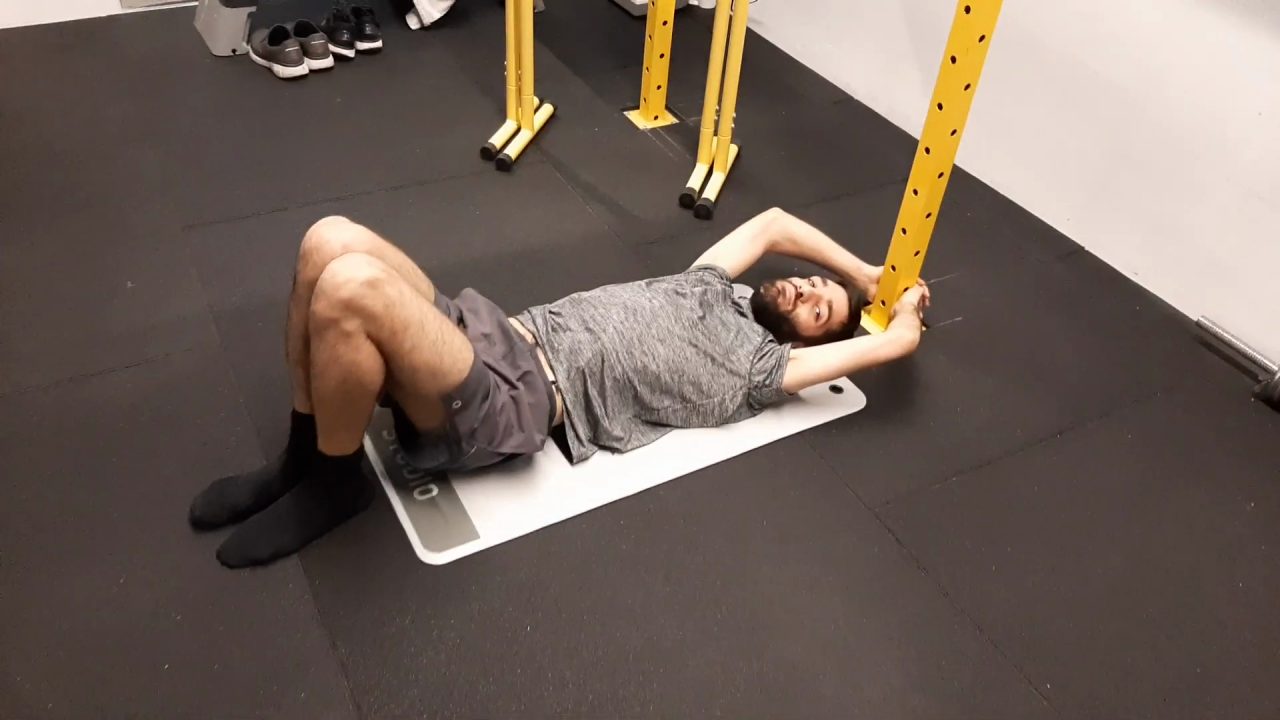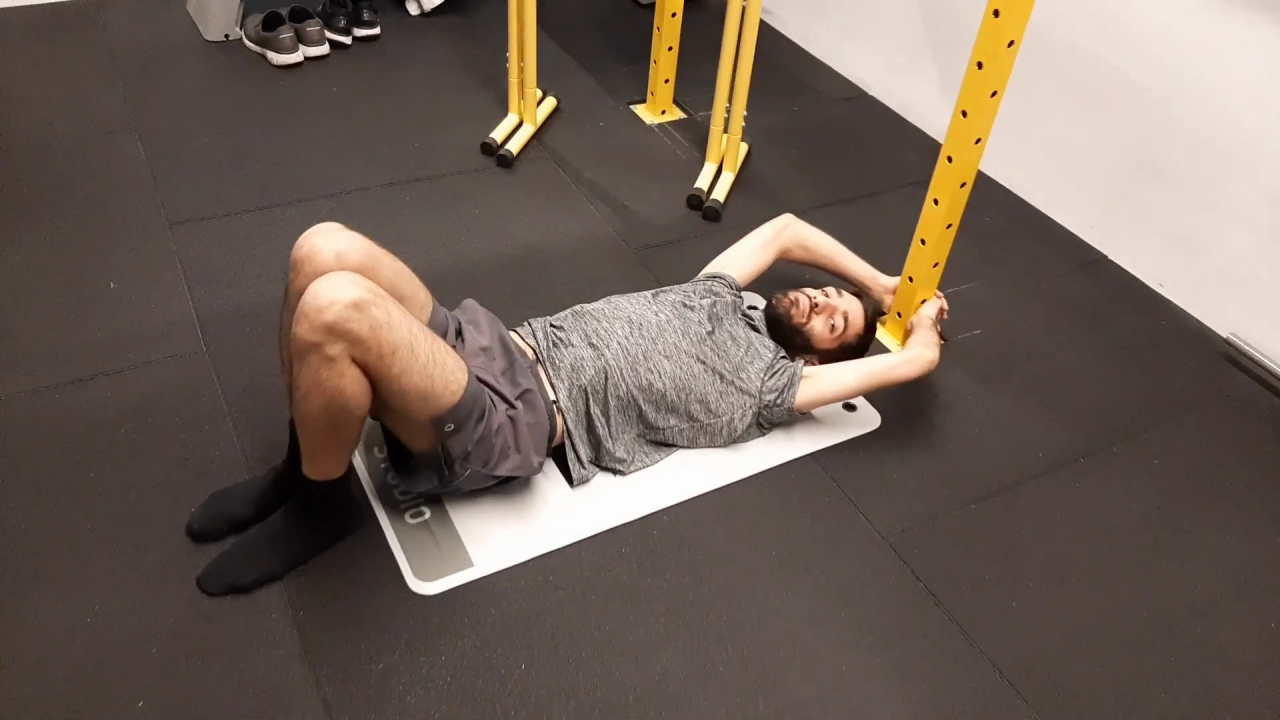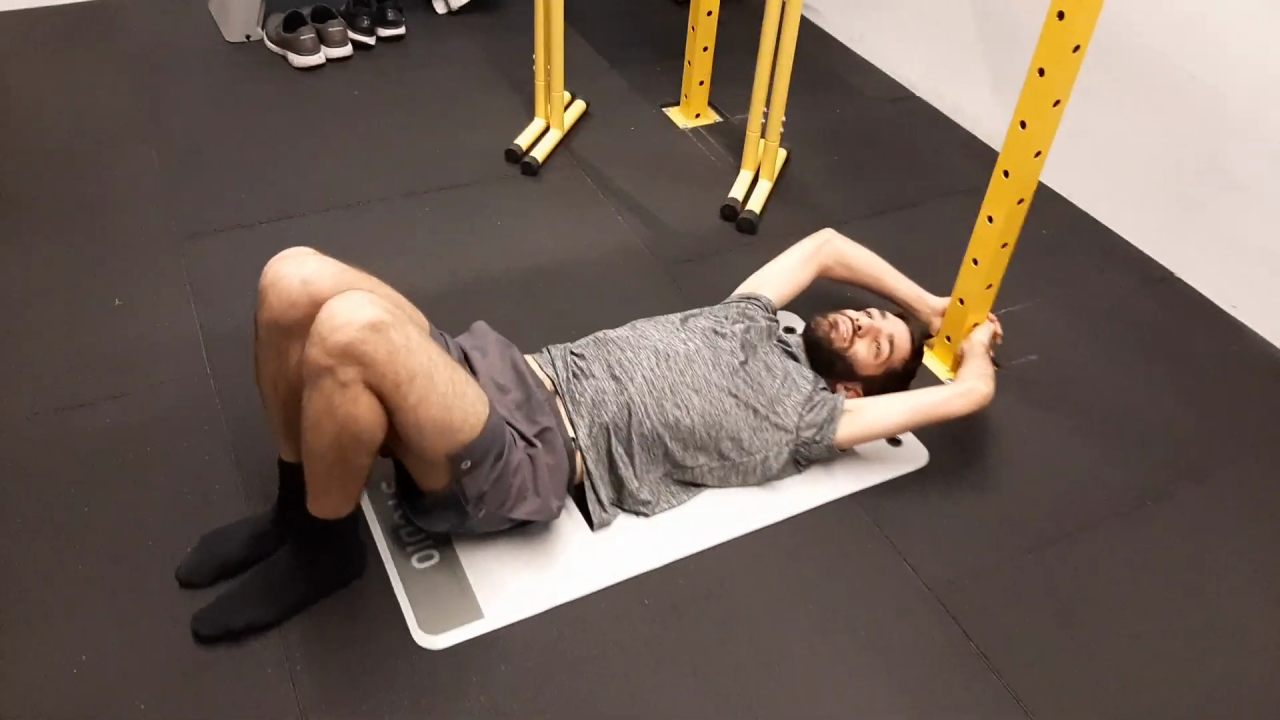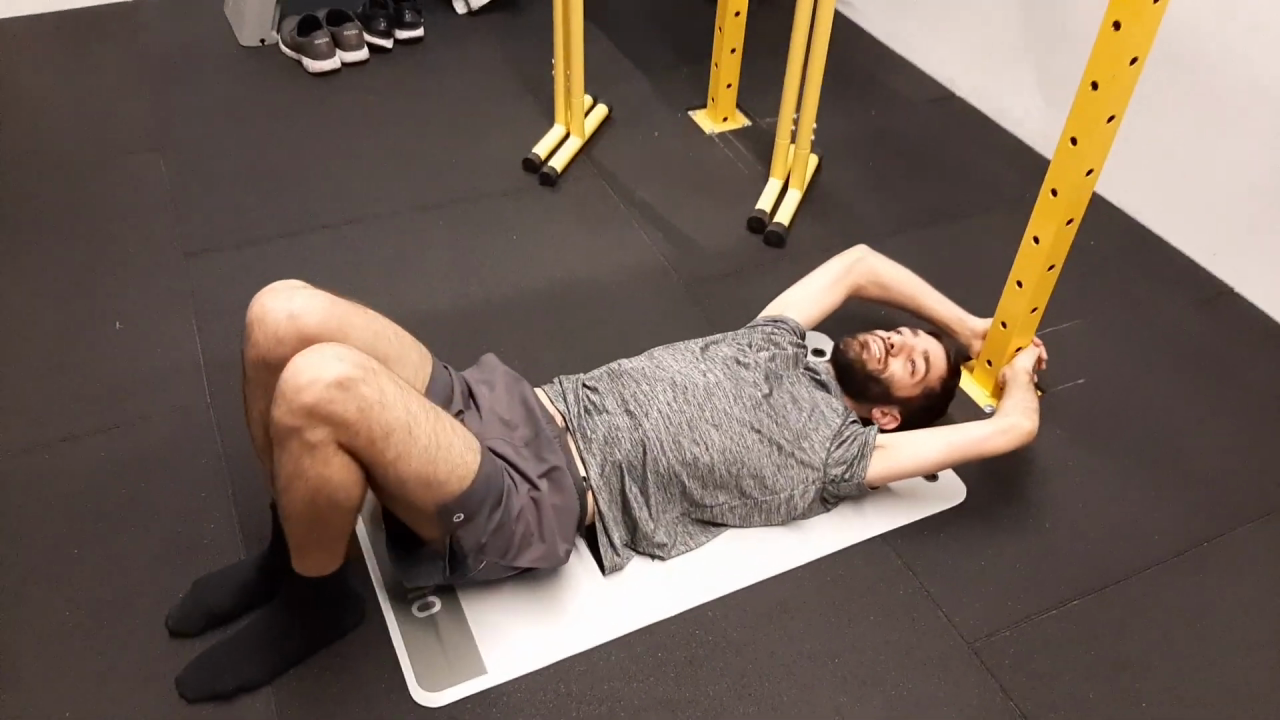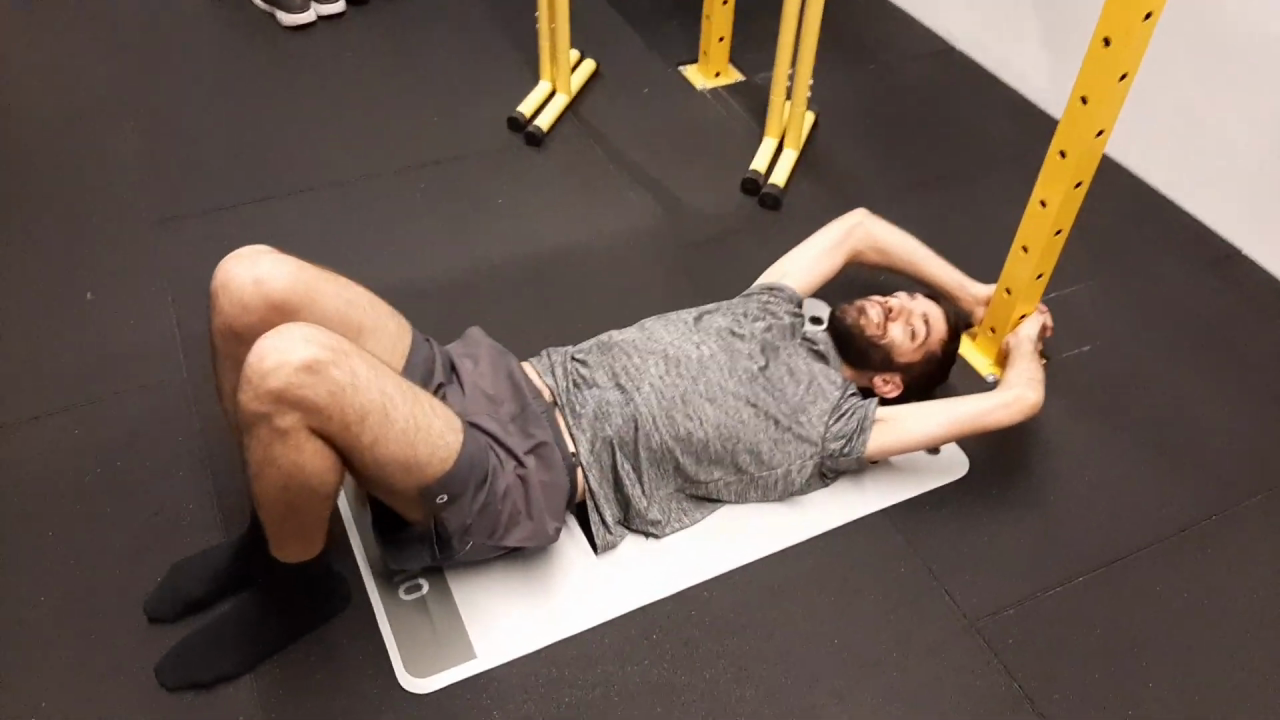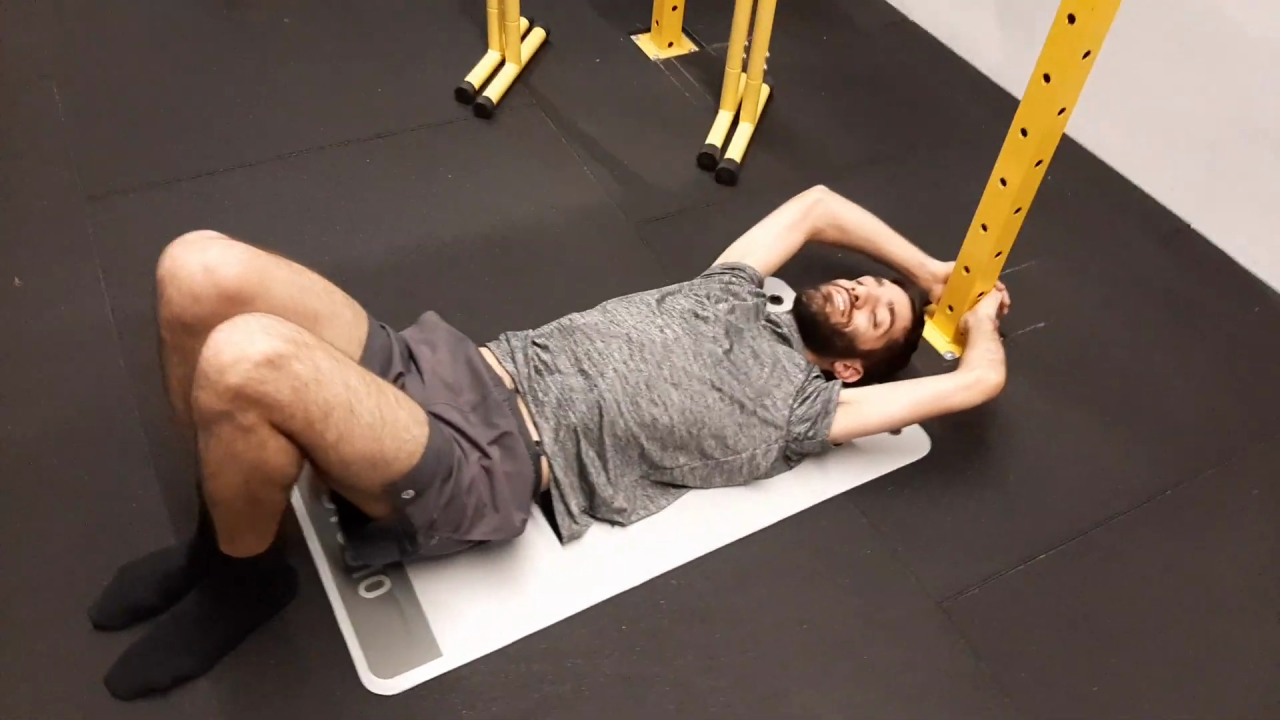
dt=0.3s
person 1, frame 1
left shoulder: (758, 370)
right shoulder: (711, 289)
left elbow: (896, 341)
right wrist: (868, 274)
left hip: (507, 406)
right hip: (498, 336)
left knee: (351, 286)
left ankle: (333, 482)
right ankle: (303, 455)
person 1, frame 2
left shoulder: (770, 385)
right shoulder: (720, 302)
left elbow: (914, 360)
right elbow: (786, 229)
right wrist: (885, 284)
left hip: (503, 425)
right hip: (496, 346)
left knee: (335, 309)
right knee: (327, 251)
left ankle: (319, 503)
right ankle: (297, 469)
person 1, frame 3
left shoulder: (810, 419)
right shoulder: (752, 322)
left elbow: (969, 393)
right elbow: (826, 243)
right wrist: (931, 304)
left hip: (521, 460)
right hip: (509, 374)
left knee: (347, 329)
right knee: (295, 281)
left ankle: (321, 547)
right ankle: (297, 504)
person 1, frame 4
left shoulder: (839, 451)
right shoulder: (779, 348)
left elbow: (1011, 427)
right elbow: (859, 262)
right wrist: (971, 324)
left hip: (532, 500)
right hip: (519, 408)
left knee: (322, 385)
right knee: (283, 316)
left ankle: (313, 599)
right ankle: (291, 549)
person 1, frame 5
left shoulder: (840, 425)
right shoulder: (773, 315)
left elbow: (1013, 400)
right elbow: (858, 225)
right wrist: (974, 291)
left hip: (523, 475)
right hip: (504, 382)
left knee: (288, 370)
right knee: (251, 286)
left ankle: (293, 586)
right ankle: (269, 537)
person 1, frame 6
left shoulder: (803, 406)
right shoulder: (737, 296)
left elbow: (975, 380)
right elbow: (819, 202)
right wrist: (933, 267)
left hip: (482, 466)
right hip: (461, 367)
left knee: (246, 361)
right knee: (200, 272)
left ankle: (242, 579)
right ankle: (224, 529)
